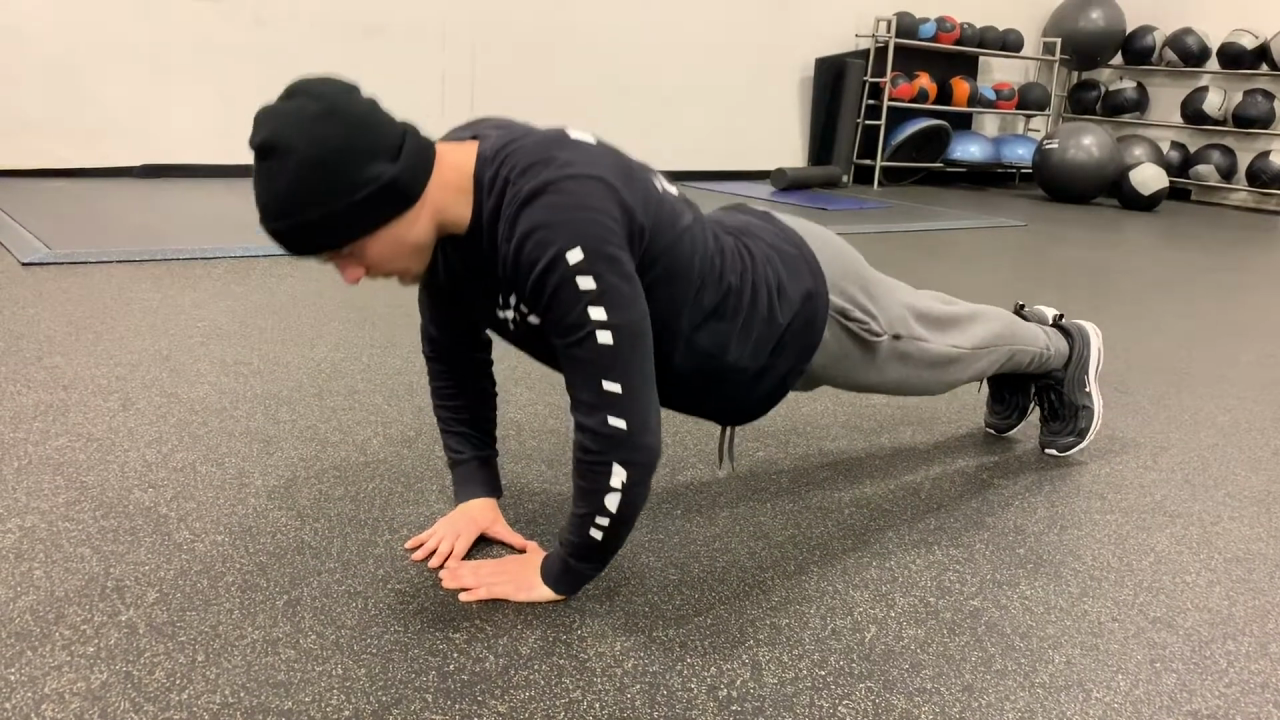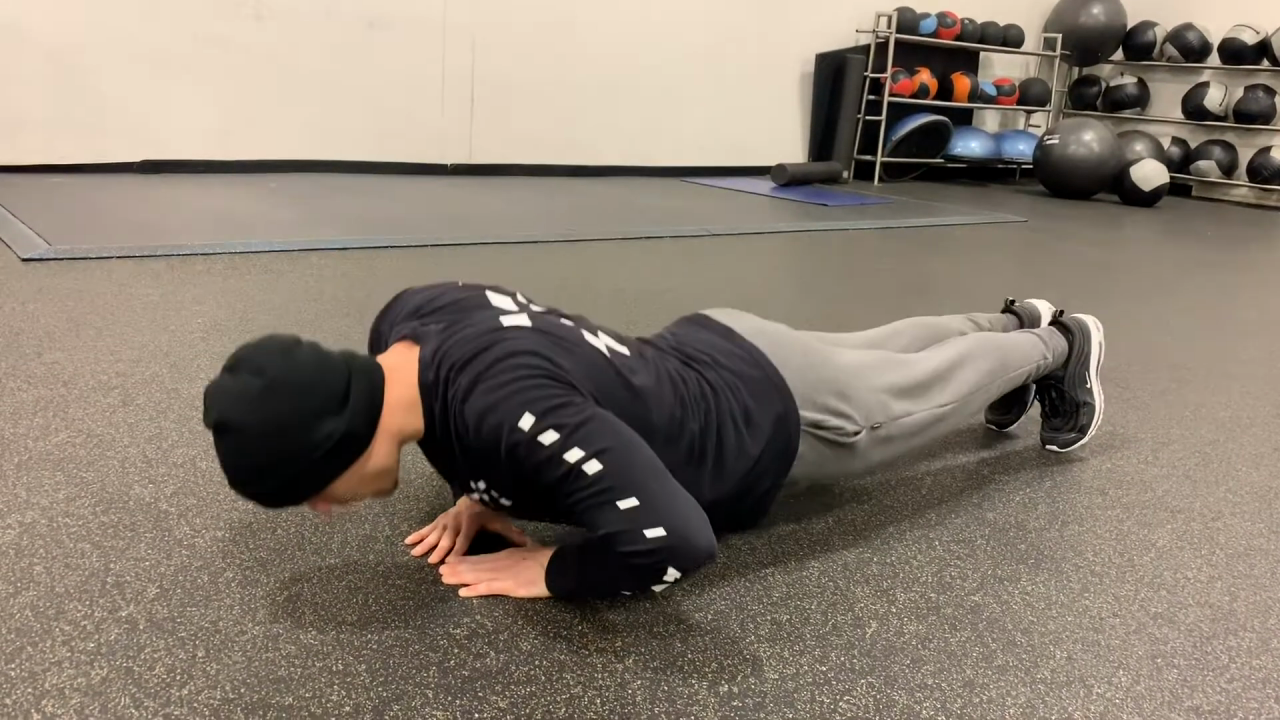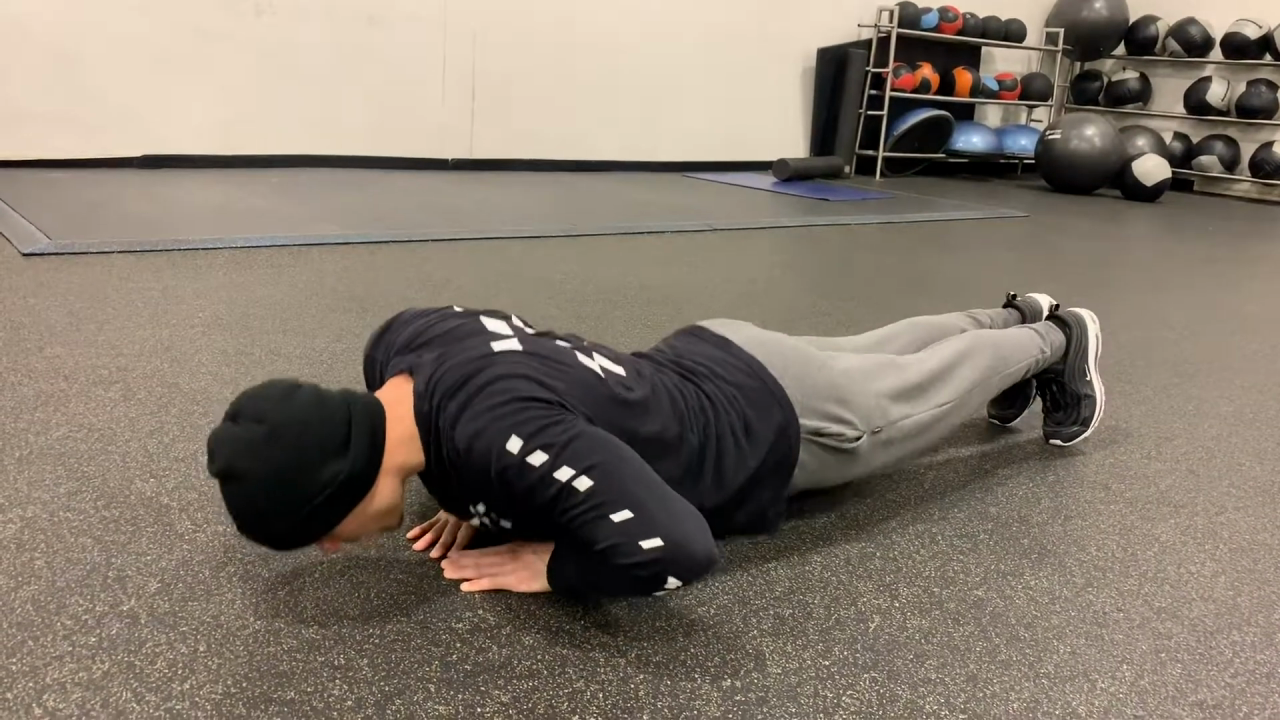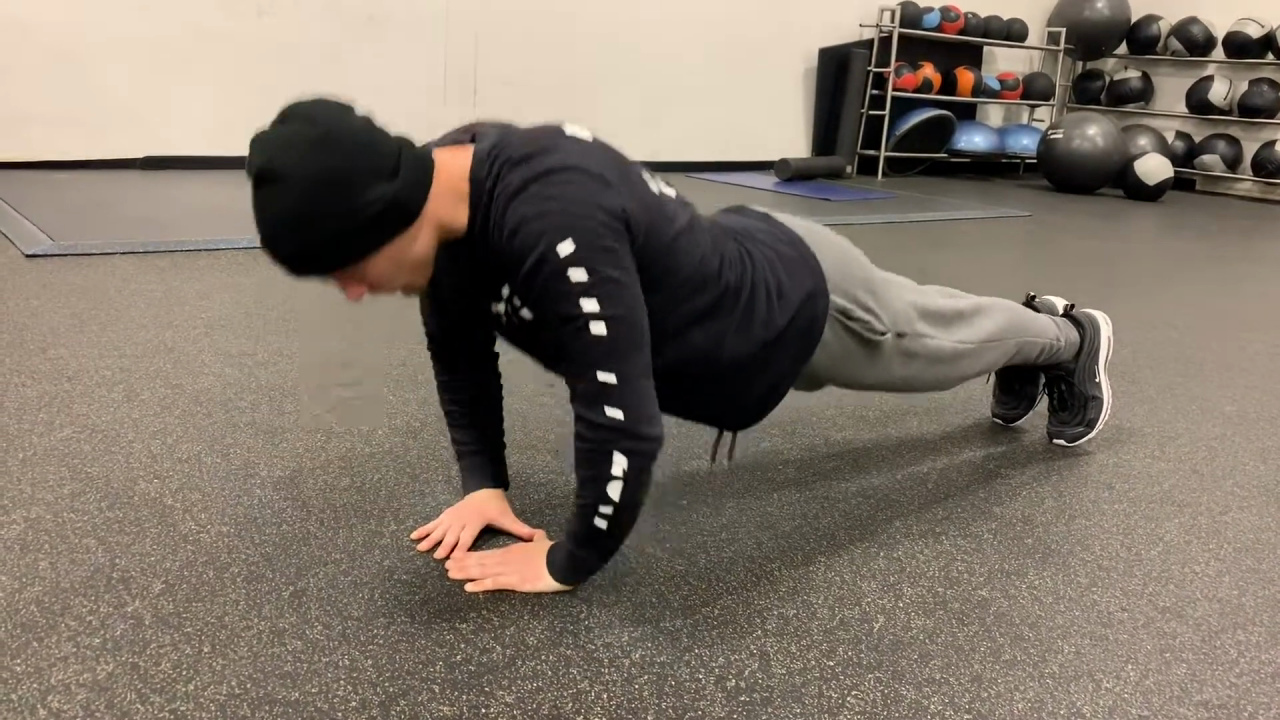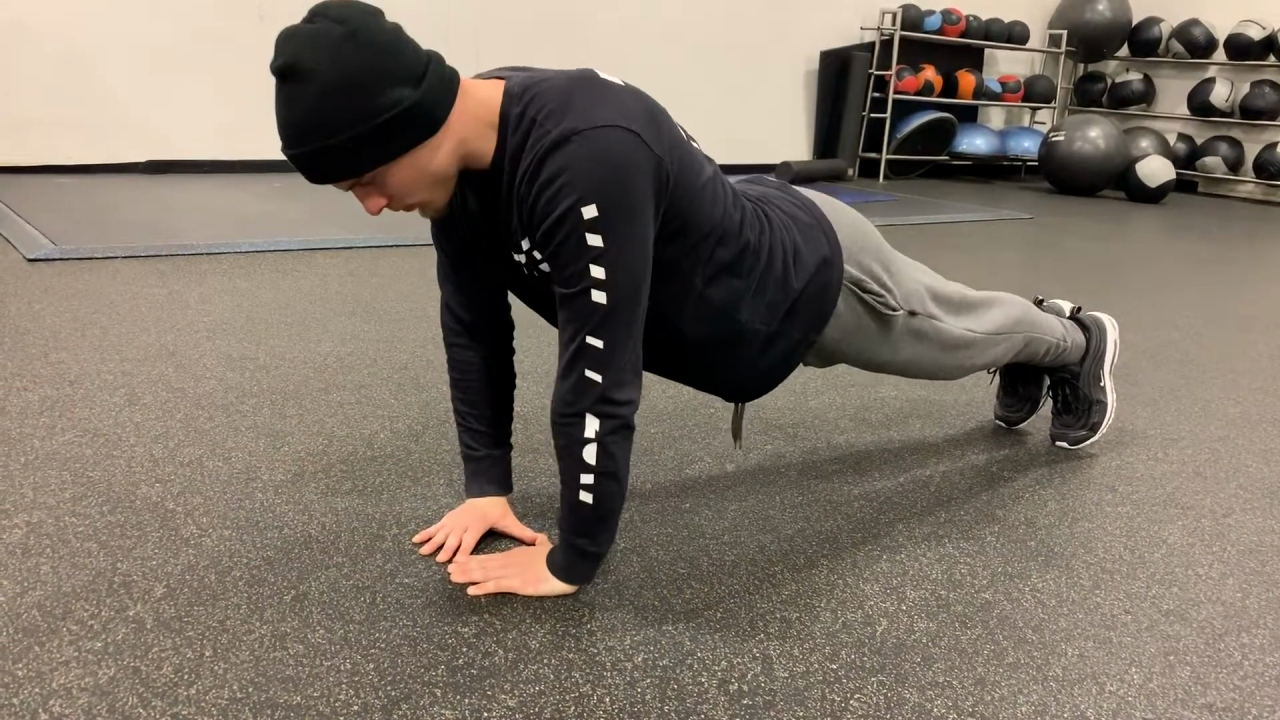
dt=0.5s
person 1, frame 1
left shoulder: (559, 224)
right shoulder: (444, 192)
left elbow: (624, 433)
right elbow: (454, 347)
left wrist: (558, 573)
right wrist: (477, 490)
left hip: (797, 306)
right hip: (734, 266)
left knee: (940, 347)
right knee: (936, 340)
left ankle: (1058, 349)
right ankle: (1021, 326)
person 1, frame 2
left shoulder: (509, 407)
right shoulder: (399, 332)
left elbow: (675, 538)
left wrist: (549, 572)
right wrist: (475, 493)
left hip: (772, 412)
right hip: (705, 354)
left knee: (921, 388)
right knee: (888, 355)
left ankle: (1057, 349)
right ankle: (1011, 324)
person 1, frame 3
left shoulder: (499, 428)
right shoulder: (395, 355)
left elbow: (680, 545)
left wrist: (549, 564)
right wrist: (478, 500)
left hip: (773, 424)
right hip: (706, 365)
left knee: (917, 393)
right knee: (878, 355)
left ankle: (1056, 341)
right ankle: (1006, 321)
person 1, frame 4
left shoulder: (554, 228)
right shoulder: (437, 183)
left elbow: (626, 425)
right elbow: (460, 339)
left wrist: (566, 563)
right wrist: (482, 481)
left hip: (799, 306)
right hip: (738, 267)
left knee: (941, 339)
right knee: (933, 327)
left ankle: (1067, 338)
right ankle: (1033, 320)
person 1, frame 5
left shoulder: (588, 155)
right shoulder: (462, 146)
left elbow: (600, 378)
right elbow: (474, 327)
left wrist: (570, 562)
right wrist: (487, 488)
left hip: (810, 277)
right hip: (744, 262)
left knee: (953, 336)
right knee: (949, 338)
left ankle: (1076, 343)
right ankle: (1041, 334)
